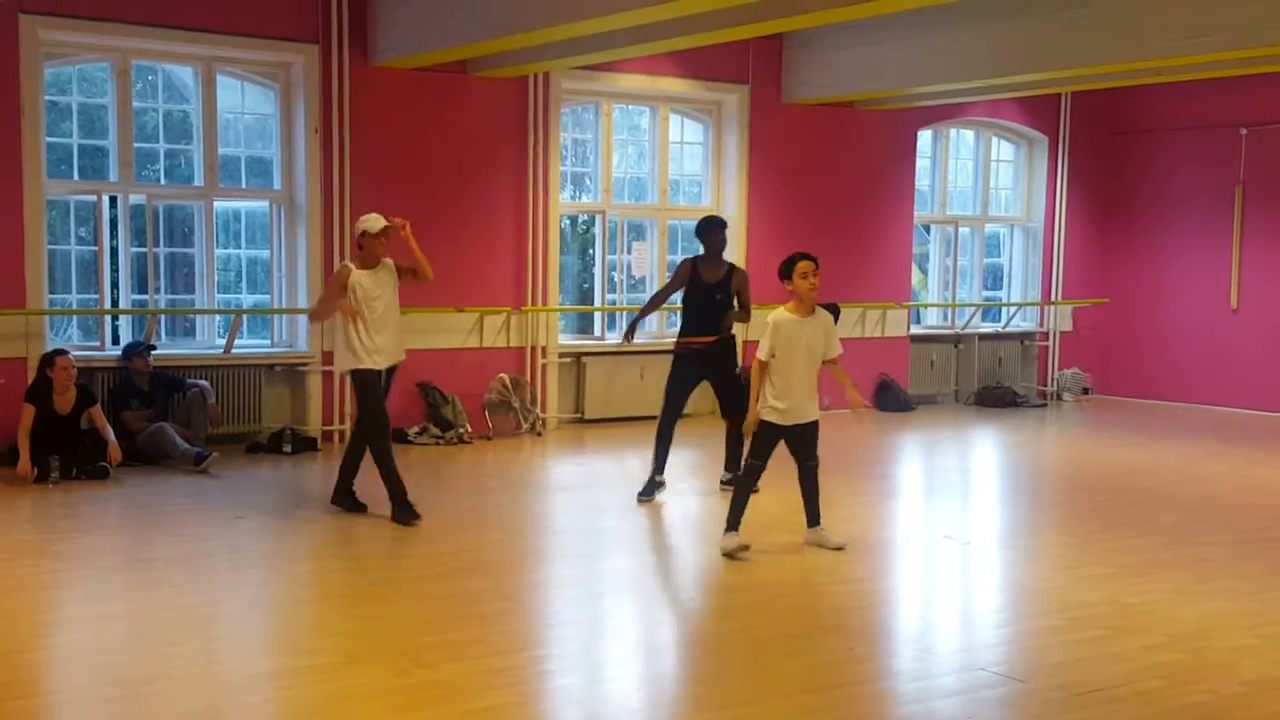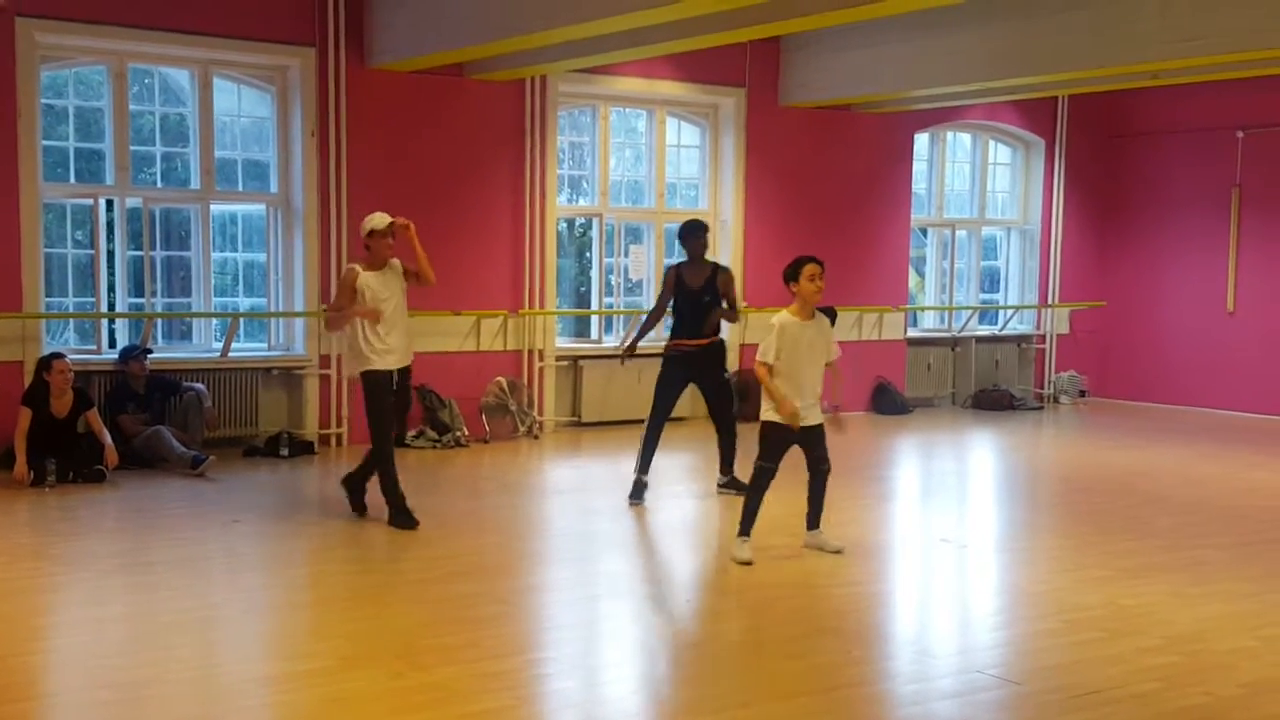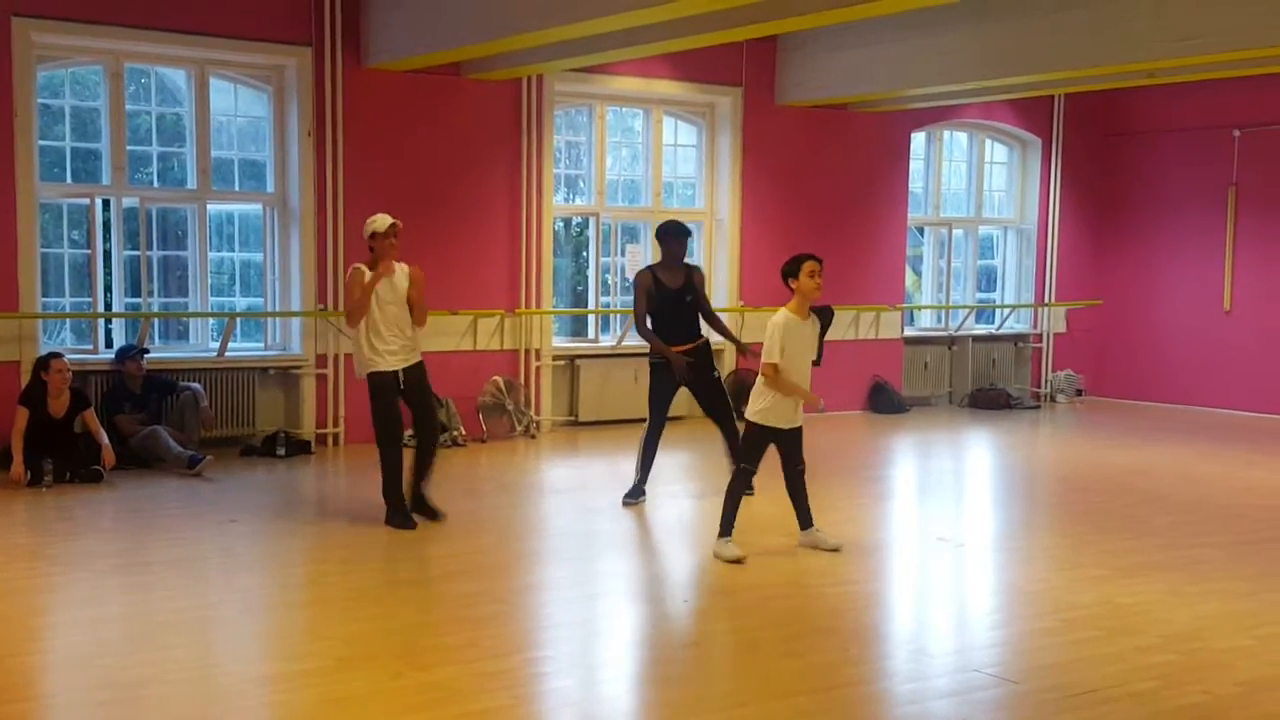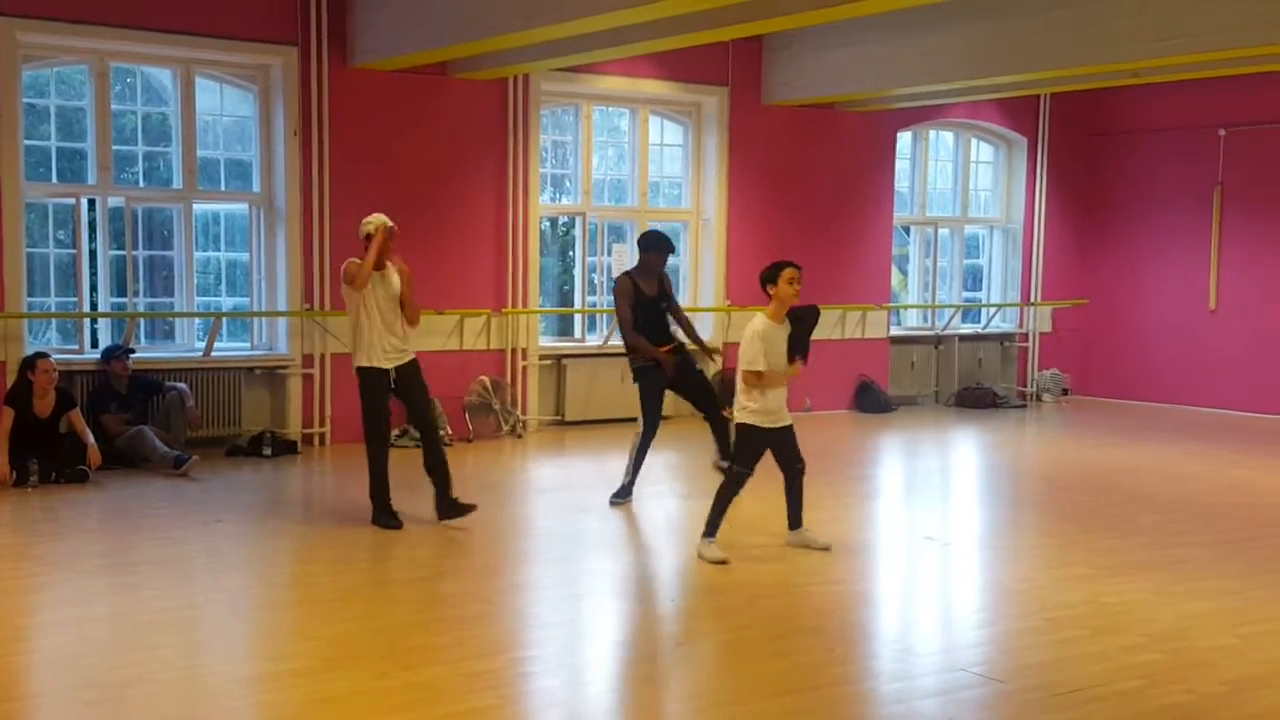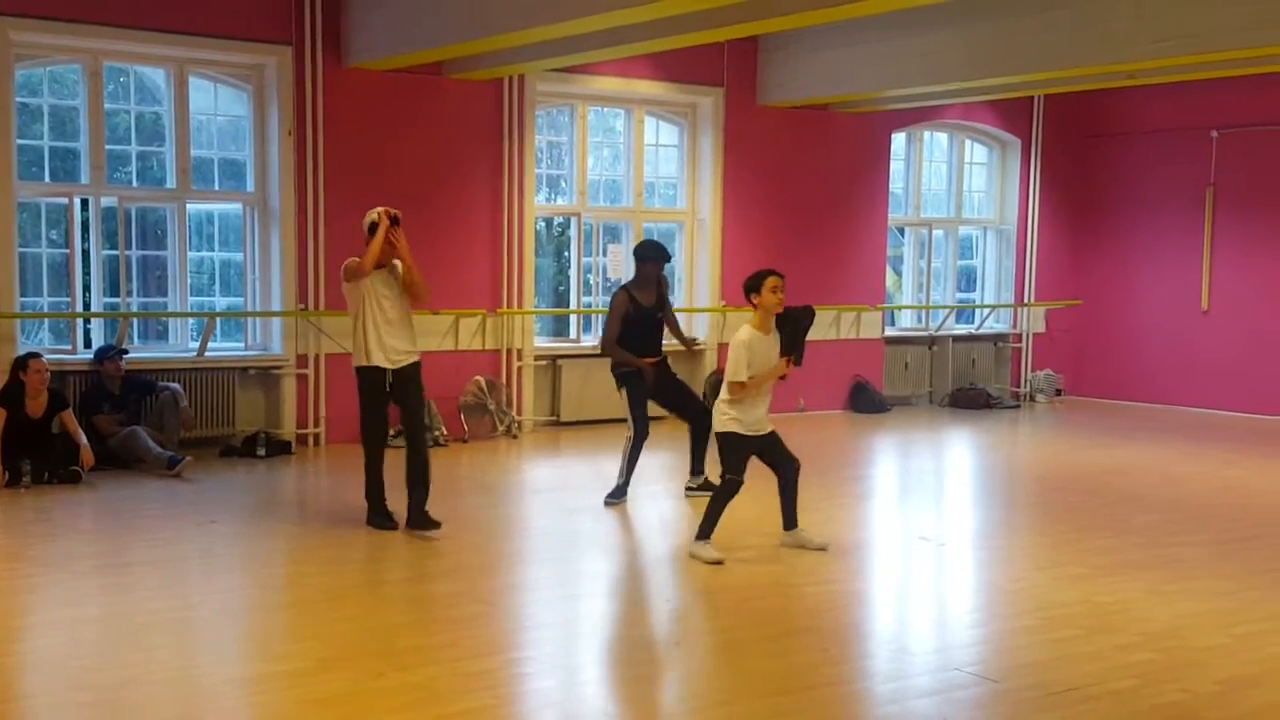
dt=0.2s
person 1, frame 1
left shoulder: (391, 268)
right shoulder: (346, 273)
left elbow: (427, 276)
right elbow: (314, 315)
left wrist: (408, 238)
right wrist: (337, 305)
left hip: (388, 359)
right hip: (363, 362)
left knee: (367, 426)
right knee: (380, 428)
left ankle: (343, 490)
right ankle: (400, 501)
person 1, frame 2
left shoulder: (398, 269)
right shoulder: (354, 275)
left elbow: (429, 280)
right elbow: (330, 322)
left wrist: (413, 238)
right wrist: (355, 311)
left hip: (401, 361)
right hip: (373, 363)
left knee: (394, 432)
right knee: (384, 435)
left ankle: (356, 481)
right ankle: (396, 506)
person 1, frame 3
left shoulder: (406, 273)
right shoulder: (358, 274)
left elbow: (419, 322)
right elbow: (352, 320)
left wrist: (419, 300)
right wrist: (375, 279)
left hip: (410, 360)
right hip: (379, 364)
left knee: (429, 428)
right knee: (390, 435)
left ankle: (417, 494)
right ankle: (395, 507)
person 1, frame 4
left shoulder: (399, 271)
right shoulder: (352, 267)
left elbow: (413, 321)
right elbow: (360, 283)
left wrist: (407, 283)
right wrist: (376, 242)
left hip: (403, 359)
right hip: (371, 363)
left knee: (428, 425)
right knee: (378, 436)
left ankle: (445, 498)
right ankle: (381, 507)
person 1, frame 5
left shoulder: (400, 268)
right shoulder: (353, 269)
left elbow: (422, 297)
right elbow: (366, 268)
left wrist: (406, 255)
right wrist: (383, 225)
left hip: (406, 360)
right hip: (372, 363)
left knee: (416, 433)
right knee: (374, 438)
left ankle: (417, 510)
right ankle: (376, 507)
person 2, frame 1
left shoulder: (825, 320)
right shoulder: (776, 320)
left elbow: (832, 362)
right elbow: (759, 364)
left wrist: (850, 390)
right wrist: (753, 407)
left hip: (807, 412)
right hip: (772, 411)
left knee: (809, 468)
right knee: (753, 469)
left ankle: (814, 528)
right ankle: (731, 532)
person 2, frame 2
left shoulder: (825, 323)
right shoulder: (780, 323)
left elbow: (829, 365)
right elbow: (761, 368)
left wrist: (834, 405)
right wrist: (782, 403)
left hip: (811, 414)
right hip: (778, 415)
left knee: (820, 469)
right knee: (764, 473)
left ankle: (813, 532)
right ankle: (742, 538)
person 2, frame 3
left shoulder: (814, 322)
right shoulder: (780, 322)
right elbow: (768, 371)
right wrist: (802, 394)
left hip: (792, 415)
right hip: (765, 413)
left knee: (796, 471)
right knee: (744, 473)
left ankle: (807, 531)
right ankle: (724, 539)
person 2, frame 4
left shoulder: (785, 325)
right shoulder: (757, 329)
right elbow: (750, 378)
right wrist: (786, 375)
left hip: (779, 415)
right hip: (753, 416)
left knee: (796, 468)
right knee: (738, 475)
left ankle: (796, 530)
right ankle: (708, 539)
person 2, frame 5
left shoulder: (773, 335)
right shoulder: (743, 340)
right elbow: (735, 389)
right wrist: (772, 374)
left hip: (759, 423)
right hip: (733, 424)
left knee: (790, 468)
right knee: (732, 482)
left ankle: (791, 531)
right ankle: (700, 541)
person 3, frame 1
left shoulder: (737, 276)
right shoulder: (688, 267)
left elbow: (746, 314)
right elbow: (663, 295)
left wrist: (733, 315)
right wrist: (636, 320)
left hip: (721, 350)
right hip: (688, 351)
left knee: (737, 413)
right knee: (669, 413)
left ankle: (730, 474)
right ankle: (656, 477)
person 3, frame 2
left shoulder: (722, 275)
right shoulder: (674, 274)
left elbow: (734, 313)
right elbow: (659, 310)
left wrist: (720, 312)
right wrist: (636, 340)
left hip: (710, 353)
right hip: (677, 353)
left knee: (725, 417)
right knee: (657, 417)
left ankle: (726, 477)
right ankle: (640, 478)
person 3, frame 3
left shoulder: (694, 274)
right shoulder: (645, 278)
left elbow: (707, 313)
right elbow: (641, 325)
left wrist: (735, 341)
right wrist: (669, 355)
left hip: (698, 354)
right hip: (665, 358)
left knee: (724, 414)
right knee: (656, 422)
right ankle: (639, 485)
person 3, frame 4
left shoulder: (663, 280)
right shoulder: (624, 284)
left elbow: (677, 314)
right elbow: (627, 332)
left wrist: (703, 346)
right wrist: (659, 356)
left hip: (675, 354)
right hip: (646, 362)
left knee: (714, 406)
right knee: (649, 425)
left ankle: (727, 461)
right ankle: (627, 484)
person 3, frame 5
left shoulder: (660, 285)
right shoulder: (622, 298)
right elbow: (608, 346)
left wrist: (683, 340)
right wrist: (641, 365)
left hip: (659, 366)
right hip: (631, 371)
left knee: (701, 416)
right knee: (639, 429)
left ankle: (696, 480)
right ankle: (621, 486)
